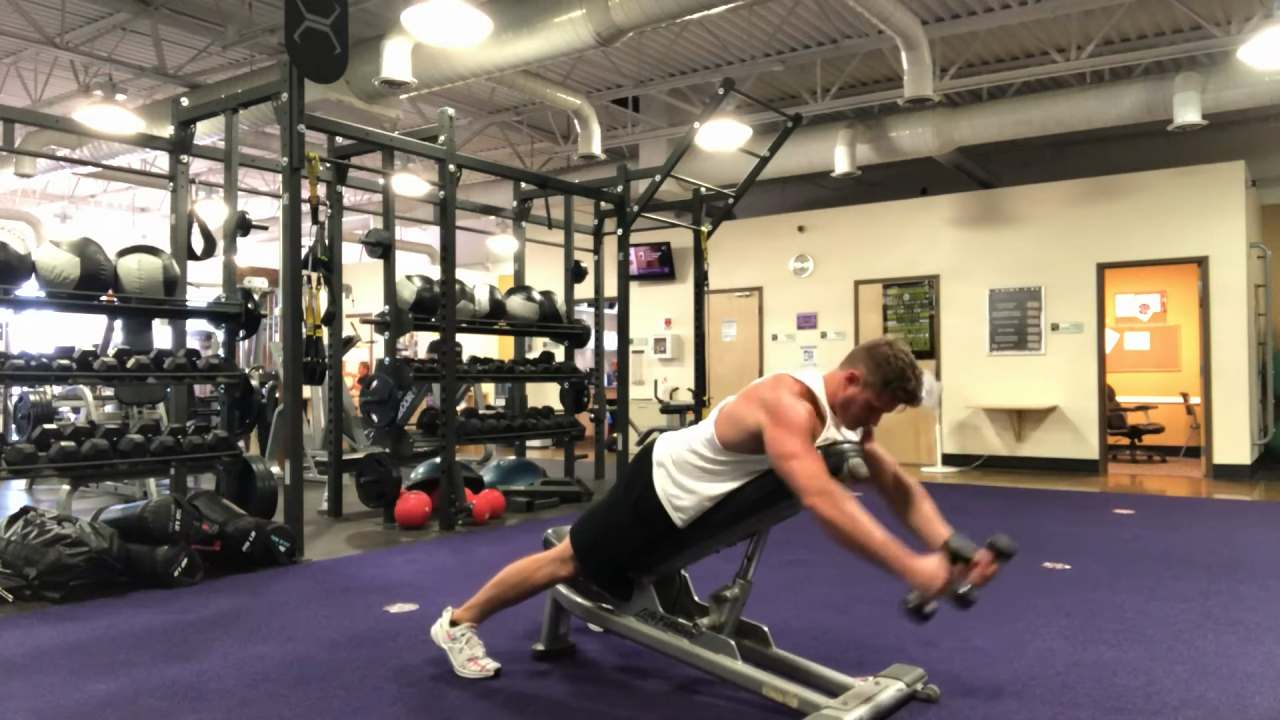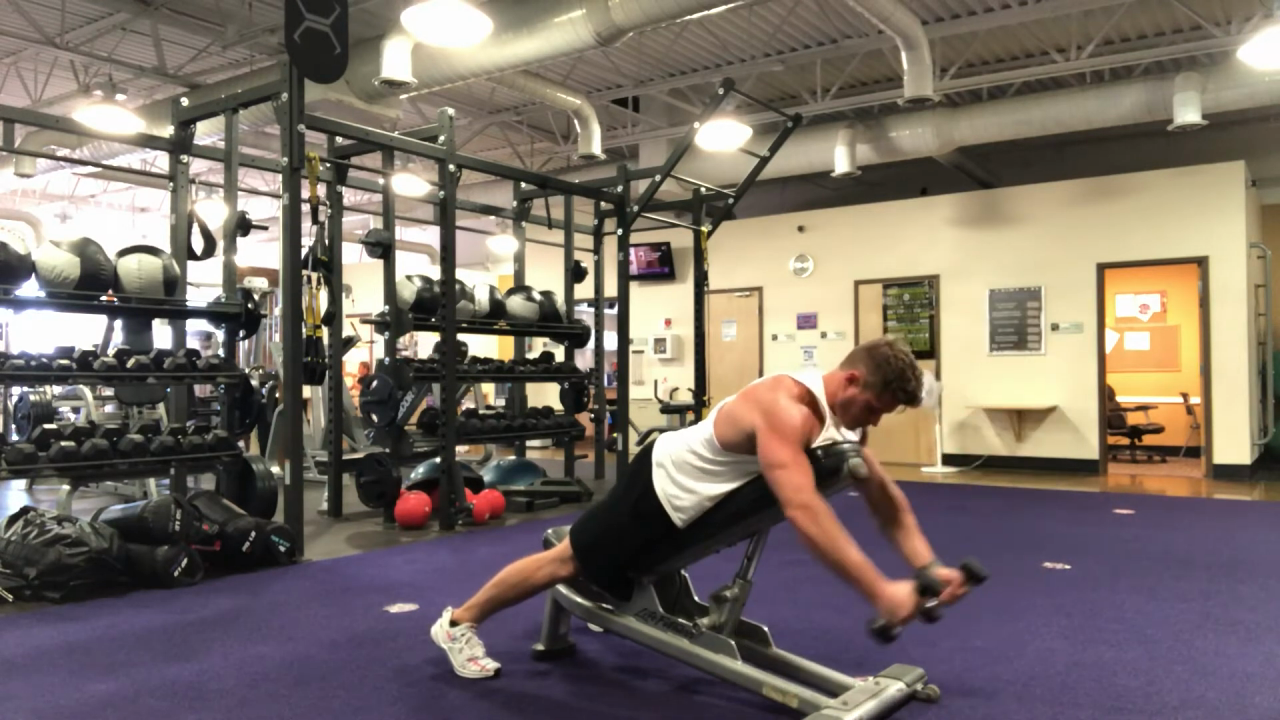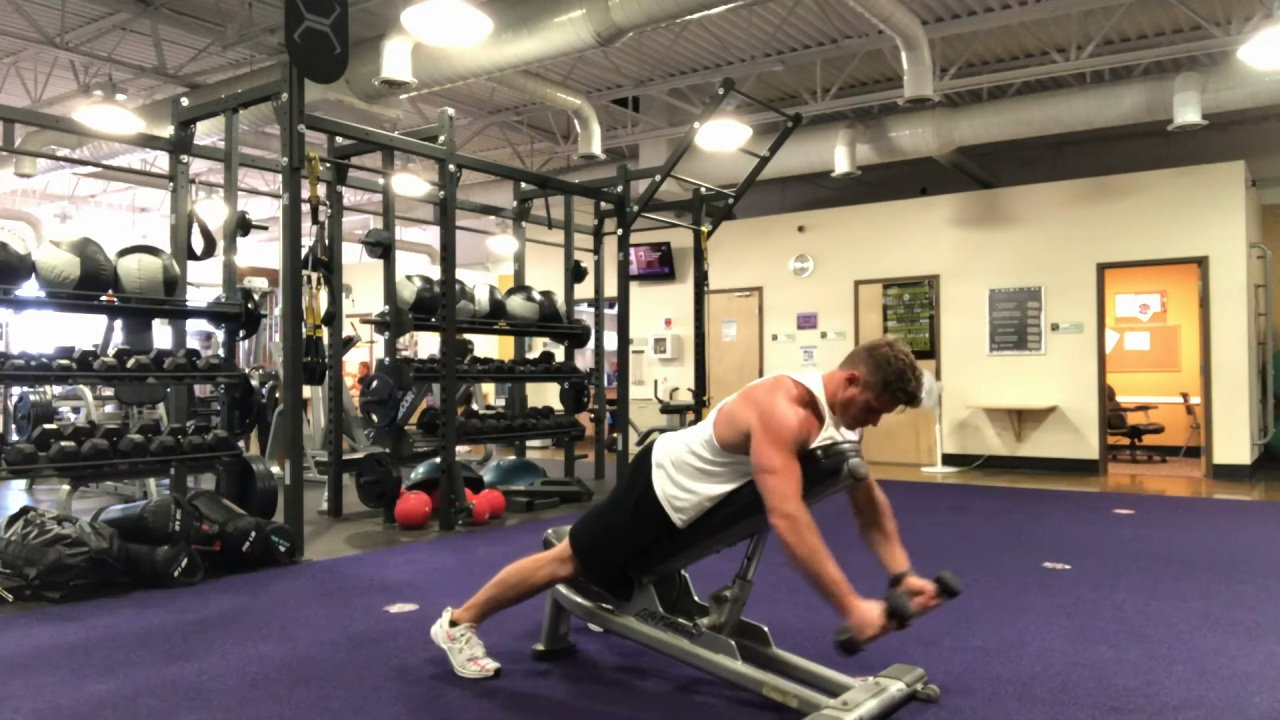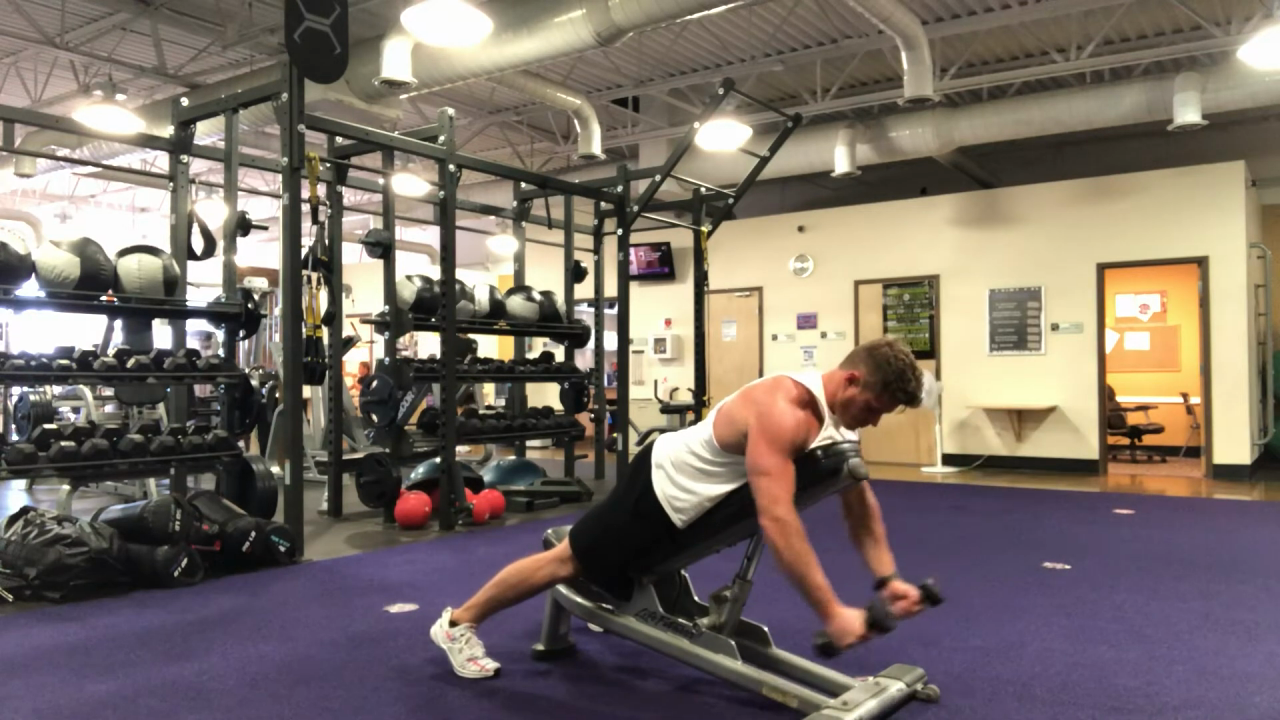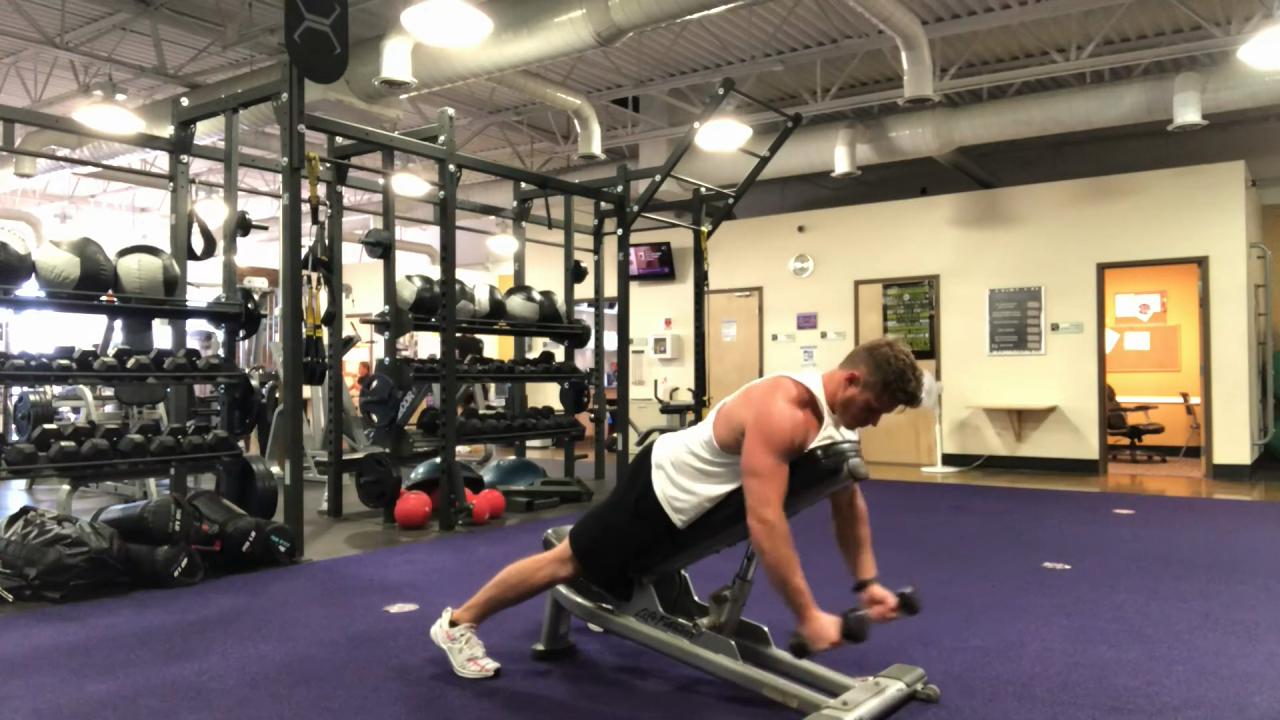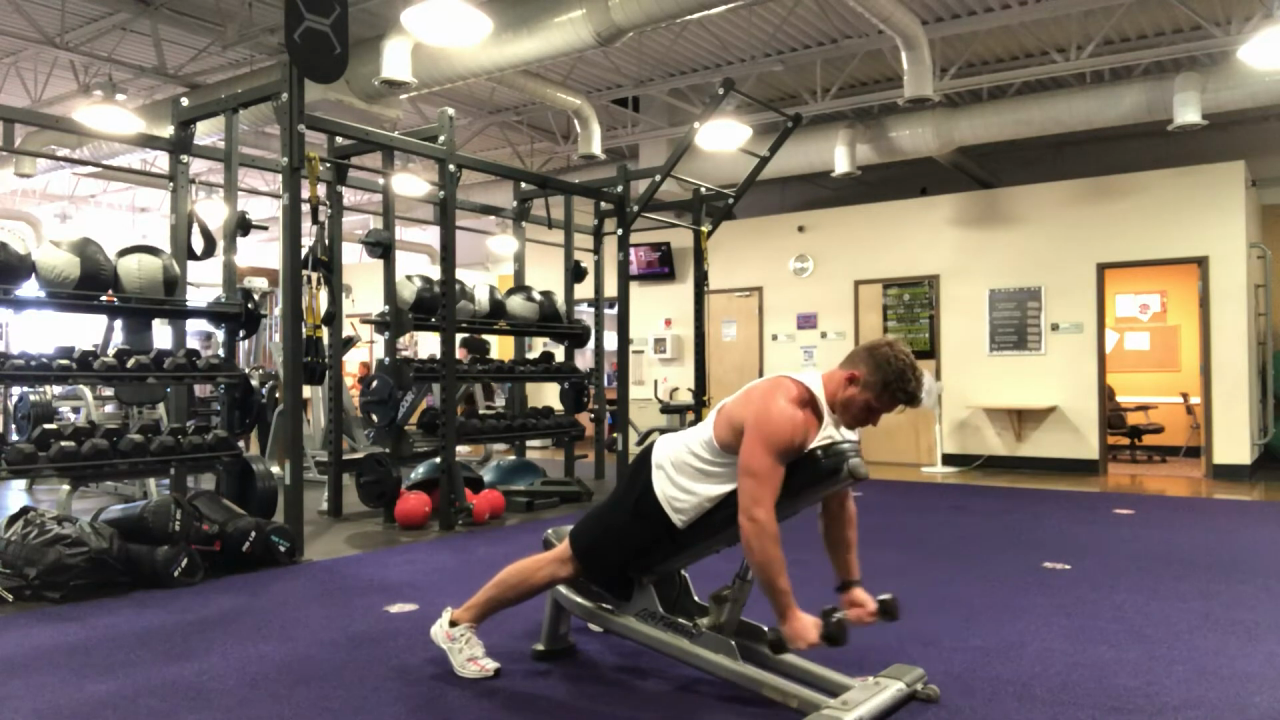
dt=0.1s
person 1, frame 1
left shoulder: (845, 411)
right shoulder: (788, 406)
left elbow: (898, 484)
right elbow: (821, 498)
left wrist: (948, 546)
right wrist: (910, 566)
left hip: (698, 504)
right hip: (663, 489)
right knee: (569, 560)
right ankle: (459, 623)
person 1, frame 2
left shoulder: (842, 411)
right shoulder: (787, 408)
left elbow: (882, 492)
right elbow: (803, 508)
left wrist: (928, 566)
right wrist: (882, 590)
left hip: (698, 501)
right hip: (664, 488)
right knee: (571, 560)
right ankle: (459, 623)
person 1, frame 3
left shoulder: (840, 414)
right shoulder: (785, 411)
left elbow: (868, 499)
right elbow: (786, 516)
left wrist: (903, 575)
right wrist: (851, 606)
left hip: (695, 506)
right hip: (662, 491)
right knee: (569, 561)
right ankle: (459, 623)
person 1, frame 4
left shoulder: (837, 411)
right shoulder: (785, 410)
left elbow: (859, 500)
right elbow: (777, 517)
left wrist: (887, 579)
right wrist: (831, 612)
left hip: (693, 502)
right hip: (663, 490)
right knee: (569, 560)
right ankle: (458, 623)
person 1, frame 5
left shoulder: (836, 411)
right shoulder: (784, 411)
left elbow: (848, 503)
right elbow: (764, 519)
left wrist: (868, 582)
right wrist: (809, 615)
left hip: (692, 504)
right hip: (662, 491)
right knee: (569, 561)
right ankle: (458, 624)
person 1, frame 6
left shoulder: (835, 412)
right shoulder: (785, 411)
left elbow: (837, 502)
right elbow: (755, 516)
left wrist: (850, 584)
right wrist: (788, 615)
left hip: (691, 502)
right hip: (664, 491)
right knee: (569, 561)
right ankle: (458, 623)
